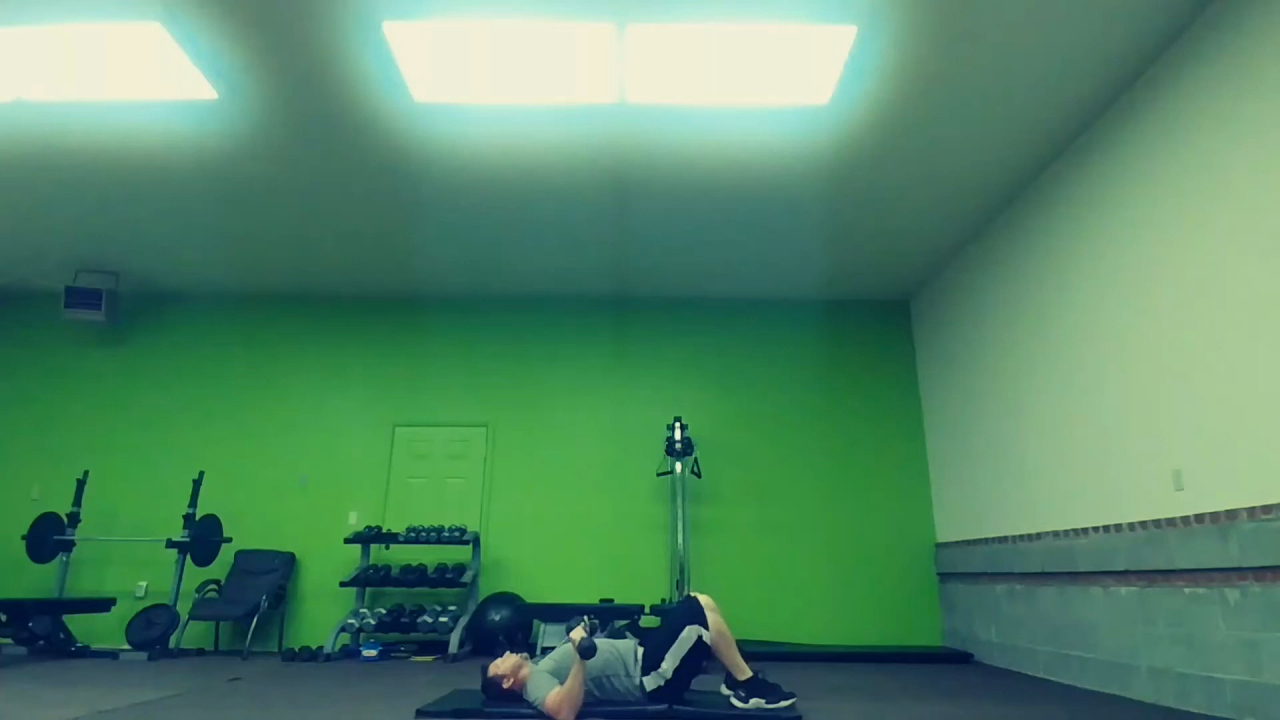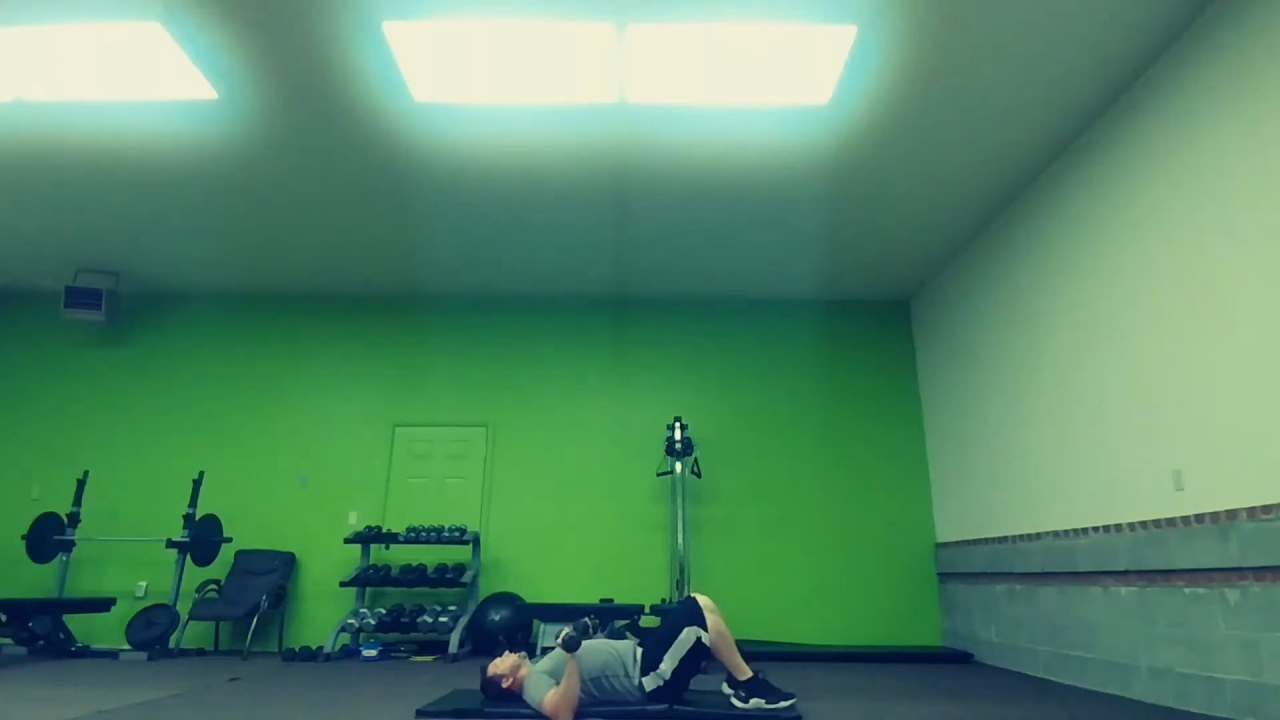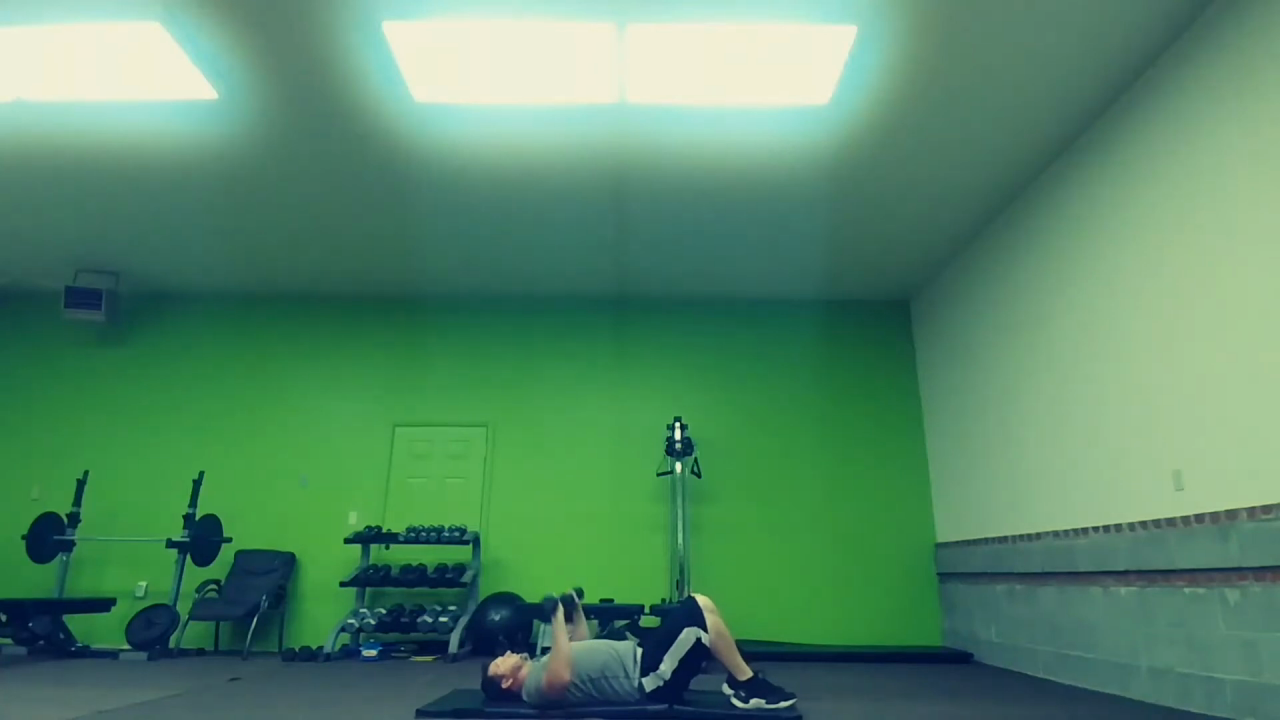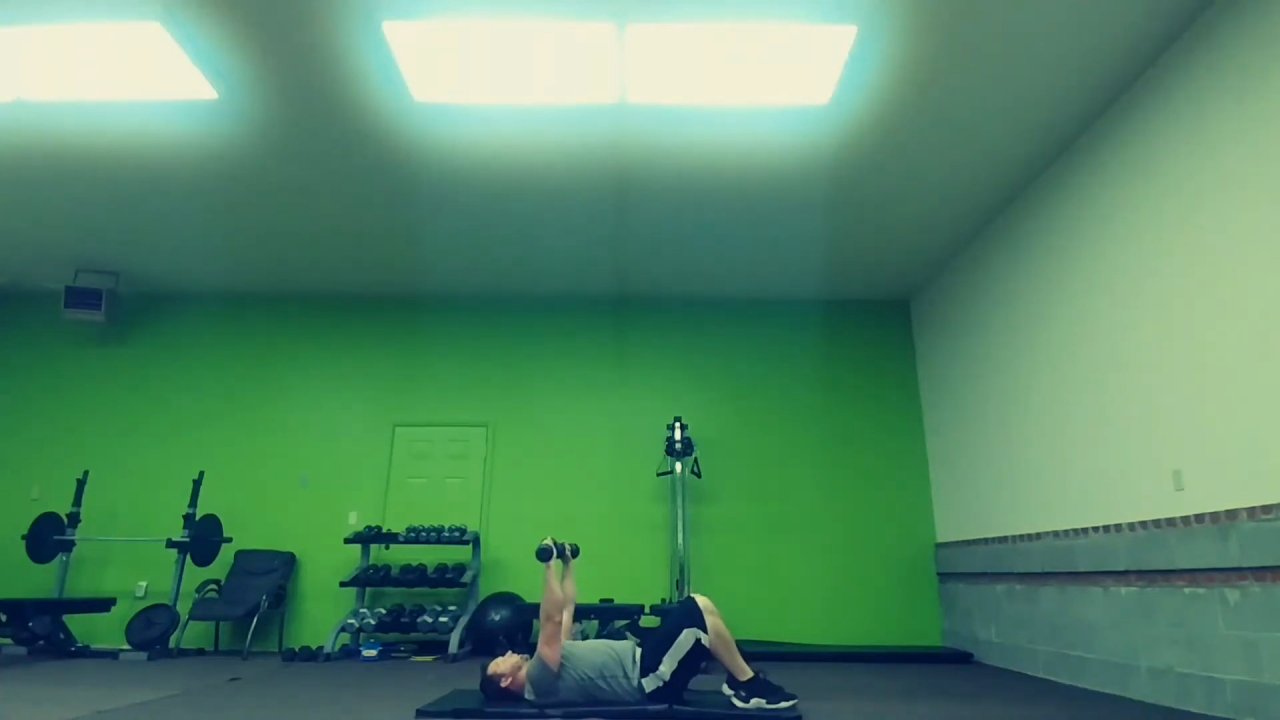
dt=0.5s
person 1, frame 1
left shoulder: (542, 670)
right shoulder: (535, 683)
left wrist: (581, 640)
right wrist: (580, 655)
left hip: (642, 658)
right hip: (649, 679)
left knee: (700, 603)
right knee: (700, 612)
left ankle: (737, 680)
right ankle: (748, 688)
person 1, frame 2
left shoulder: (541, 670)
right shoulder: (533, 684)
left wrist: (581, 640)
right wrist: (572, 656)
left hip: (640, 659)
right hip: (648, 680)
left knee: (699, 605)
right knee: (700, 614)
left ankle: (739, 680)
right ankle: (749, 688)
person 1, frame 3
left shoulder: (540, 669)
right shoulder: (534, 685)
left elbow: (579, 648)
right elbow: (563, 674)
left wrist: (576, 609)
right wrist: (557, 619)
left hip: (640, 660)
right hip: (648, 679)
left knee: (700, 605)
right knee: (699, 613)
left ankle: (741, 681)
right ankle: (748, 687)
person 1, frame 4
left shoulder: (546, 668)
right shoulder: (540, 681)
left elbow: (566, 613)
right elbow: (551, 620)
left wrist: (568, 565)
right wrist: (549, 566)
left hip: (641, 664)
right hip: (648, 679)
left knee: (698, 606)
right knee: (699, 612)
left ankle: (742, 682)
right ankle: (748, 687)
